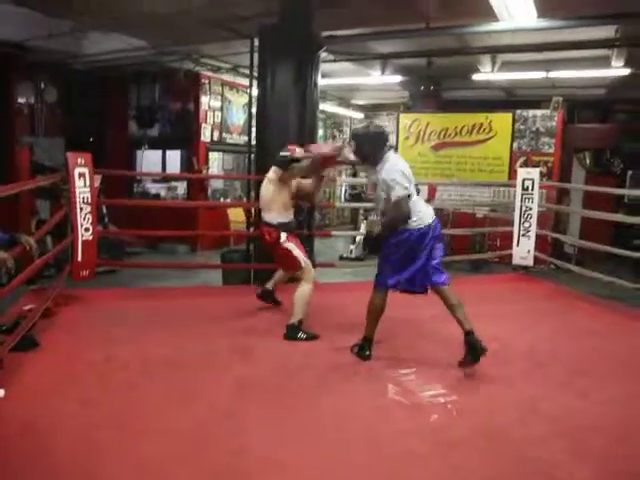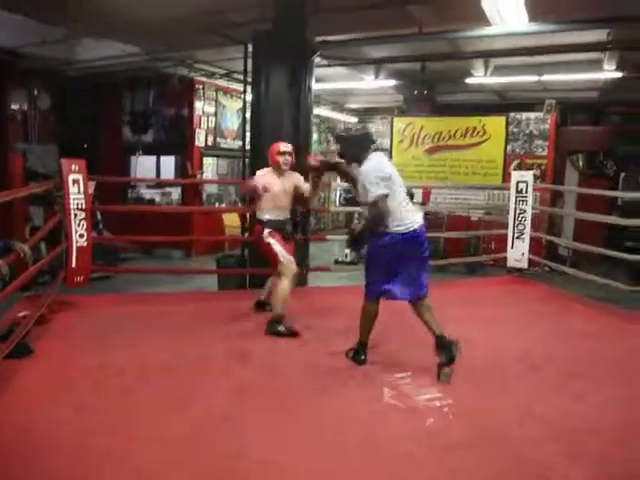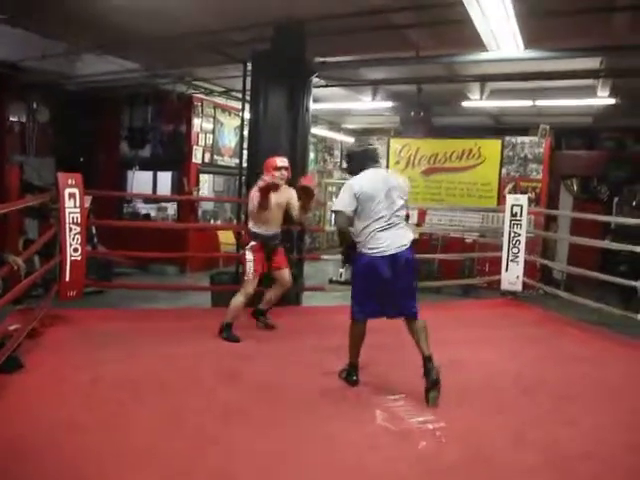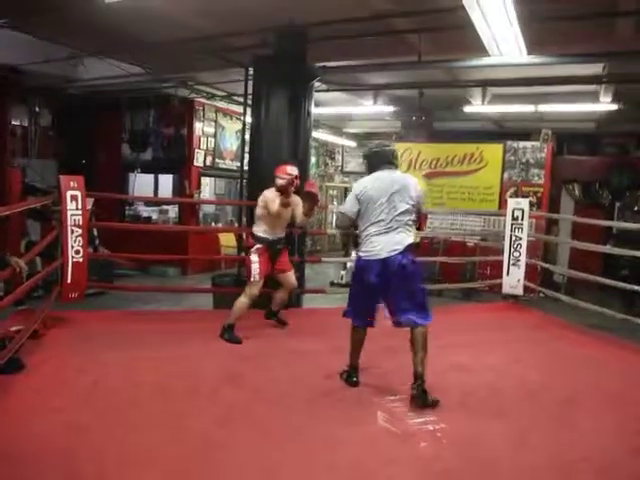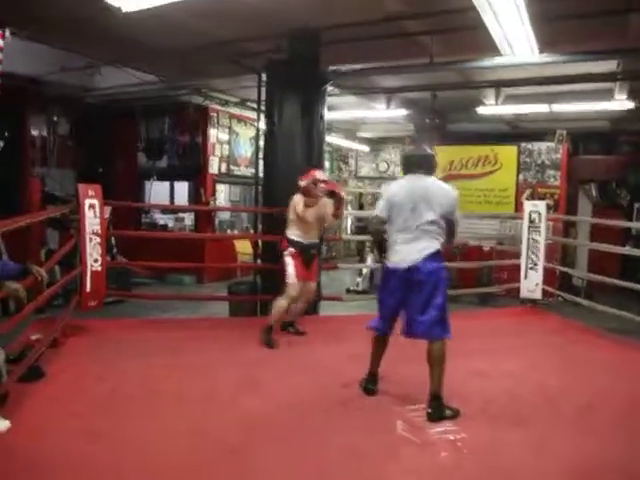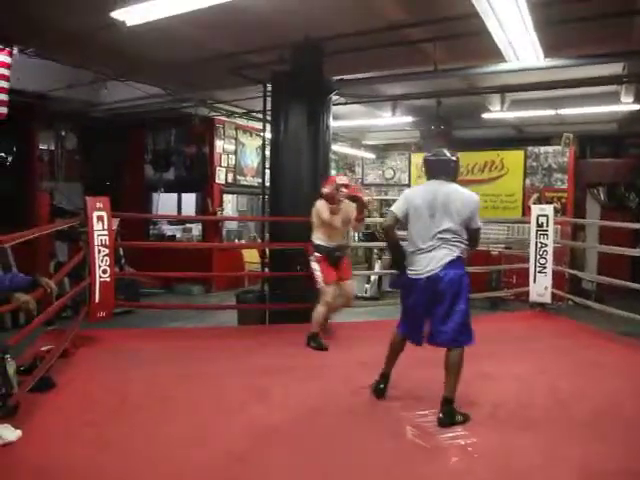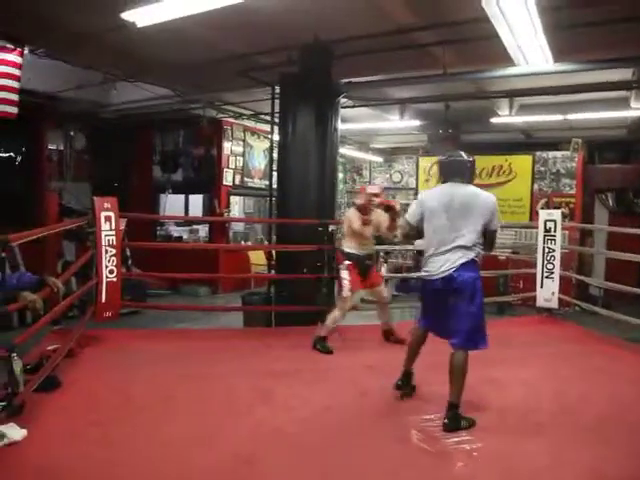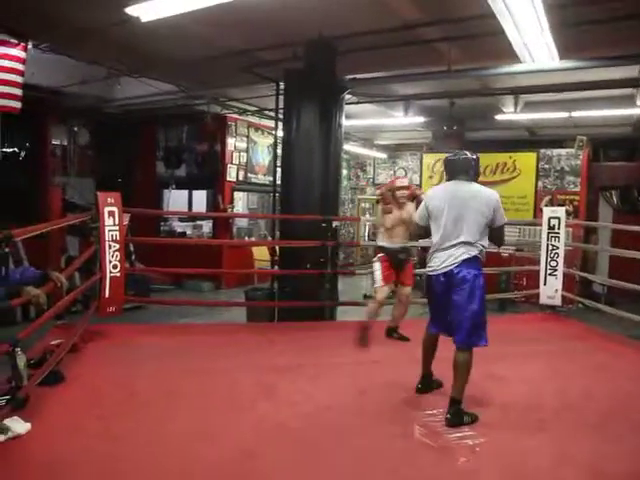
dt=0.2s
person 1, frame 1
left shoulder: (389, 171)
right shoulder: (386, 159)
left elbow: (402, 212)
left wrist: (380, 231)
left hip: (408, 232)
right hip: (428, 225)
left knee: (381, 287)
right knee: (440, 284)
left ankle: (366, 344)
right ankle: (471, 339)
person 1, frame 2
left shoulder: (369, 170)
right shoulder: (376, 159)
left elbow: (379, 212)
left wrist: (360, 232)
right wrist: (343, 169)
left hip: (392, 234)
right hip: (414, 229)
left knee: (373, 294)
right knee: (416, 294)
left ankle: (361, 349)
right ankle: (441, 339)
person 1, frame 3
left shoulder: (354, 184)
right shoulder: (400, 180)
left elbow: (342, 224)
left wrist: (348, 244)
left hip: (371, 255)
right hip: (402, 251)
left knee: (359, 314)
right knee: (410, 313)
left ankle: (352, 369)
right ankle: (427, 364)
person 1, frame 4
left shoulder: (361, 185)
right shoulder: (413, 184)
left elbow: (344, 224)
left hip: (369, 258)
right hip: (401, 256)
left knee: (359, 319)
right knee: (417, 320)
left ankle: (353, 371)
right ankle: (419, 384)
person 1, frame 5
left shoulder: (393, 189)
right shoulder: (447, 192)
left elbow: (375, 229)
right elbow: (450, 235)
left hip: (396, 265)
right hip: (429, 264)
left knee: (384, 325)
right knee: (435, 333)
left ankle: (371, 379)
right ankle: (435, 402)
person 1, frame 6
left shoulder: (412, 194)
right shoulder: (469, 198)
left elbow: (388, 226)
right elbow: (474, 242)
left wrist: (397, 253)
left hip: (416, 271)
right hip: (450, 271)
left knee: (406, 329)
right knee: (456, 340)
left ankle: (383, 380)
right ankle: (447, 408)
person 1, frame 7
left shoulder: (427, 196)
right shoulder: (486, 199)
left elbow: (405, 231)
right elbow: (489, 244)
left hip: (431, 272)
right hip: (464, 273)
left knee: (424, 323)
right knee: (462, 343)
left ankle: (406, 376)
right ankle: (452, 413)
person 1, frame 8
left shoulder: (433, 194)
right shoulder: (490, 196)
right elbow: (498, 240)
left hip: (436, 267)
right hip: (467, 269)
left knee: (434, 326)
right knee: (465, 340)
left ankle: (425, 379)
right ankle: (455, 409)
person 2, frame 1
left shoulder: (293, 179)
right shoulder: (279, 170)
left elbow: (311, 191)
left wrist: (319, 169)
left hip: (278, 229)
right hip: (278, 232)
left knee: (293, 264)
right knee: (308, 277)
left ankle: (267, 289)
right ankle: (294, 327)
person 2, frame 2
left shoulder: (294, 177)
right shoulder: (263, 175)
left elbow: (308, 194)
right elbow: (250, 194)
left wrist: (316, 178)
right wrist: (253, 191)
left hip: (285, 227)
right hip: (267, 228)
left knee: (282, 268)
right knee: (289, 270)
left ankle: (263, 301)
right ankle: (276, 321)
person 2, frame 3
left shoulder: (290, 192)
right shoulder: (259, 188)
left elbow: (298, 217)
right elbow: (259, 214)
left wrist: (306, 200)
right wrist: (266, 193)
left hip: (274, 241)
right hip: (256, 242)
left knee: (285, 281)
right knee: (248, 290)
left ankle: (260, 311)
right ankle: (226, 326)
person 2, frame 4
left shoulder: (296, 200)
right shoulder: (269, 194)
left elbow: (301, 222)
right elbow: (279, 213)
left wrist: (310, 205)
right wrist: (285, 194)
left hip: (279, 245)
right hip: (261, 245)
left knee: (291, 284)
right knee: (252, 292)
left ankle: (273, 312)
right ankle: (228, 328)
person 2, frame 5
left shoulder: (326, 202)
right shoulder: (299, 199)
left elbow: (331, 223)
right elbow: (307, 218)
left wrist: (338, 204)
right wrist: (308, 196)
left hip: (312, 249)
right hip: (294, 249)
left knee: (309, 293)
right knee: (292, 293)
left ankle: (287, 322)
right ankle: (269, 329)
person 2, frame 6
left shoulder: (348, 205)
right shoulder: (321, 204)
left elbow: (357, 226)
right elbow: (335, 224)
left wrist: (360, 207)
right wrist: (333, 204)
left hip: (339, 252)
right hip: (321, 253)
left knee: (349, 294)
right knee: (328, 298)
left ankle: (323, 318)
right ankle: (313, 336)
person 2, frame 7
left shoulder: (379, 214)
right shoulder: (352, 213)
left elbow: (389, 235)
right elbow: (365, 233)
left wrist: (393, 217)
right wrist: (364, 213)
left hip: (368, 260)
right hip: (350, 261)
left knee: (384, 298)
right knee: (345, 305)
left ankle: (388, 332)
right ankle: (320, 339)
person 2, frame 8
left shoulder: (411, 208)
right shoulder: (385, 206)
right elbow: (388, 225)
right wrist: (387, 203)
left hip: (403, 255)
right hip: (385, 255)
left knee: (405, 297)
right knee: (380, 297)
left ankle: (392, 329)
right ankle: (365, 327)
